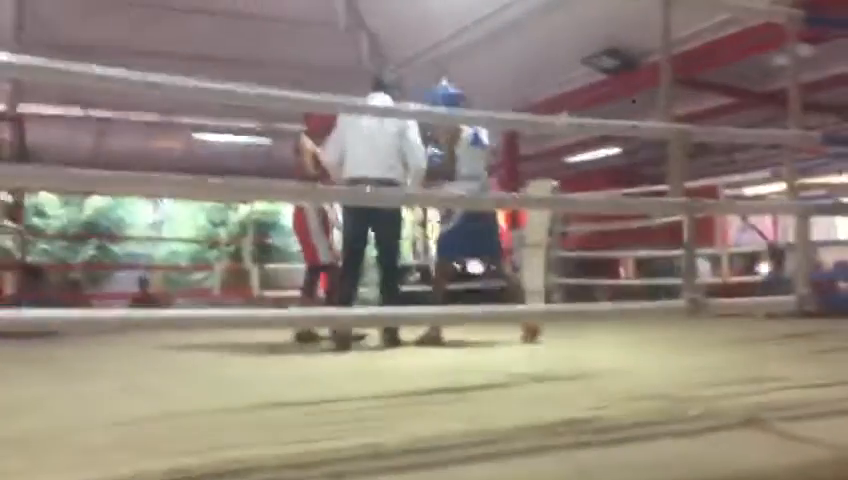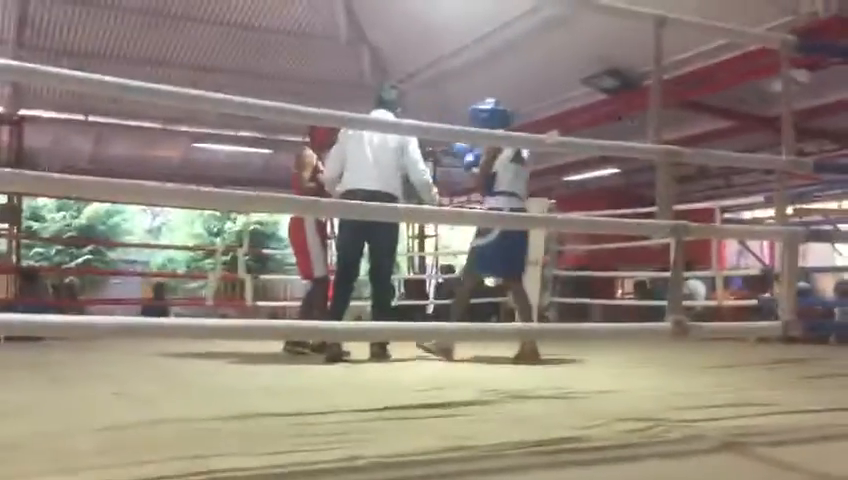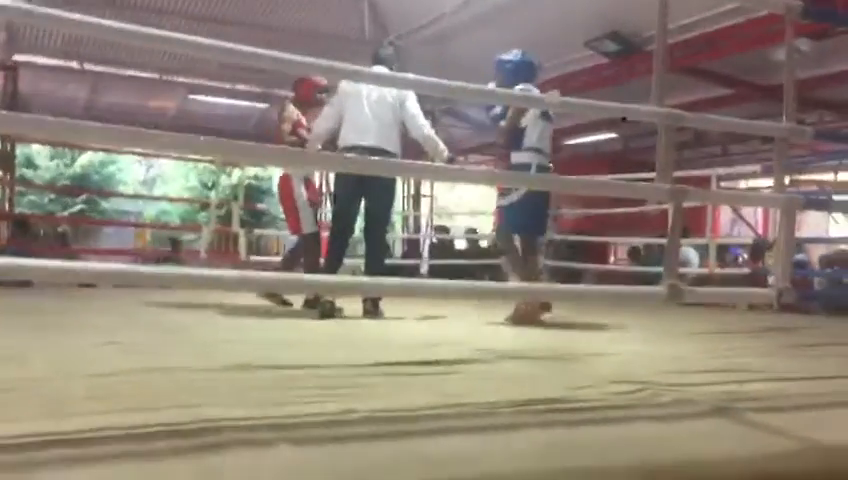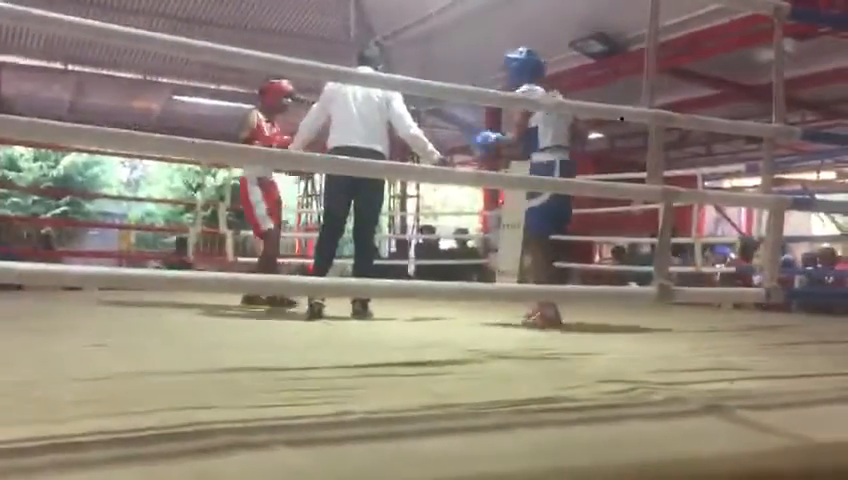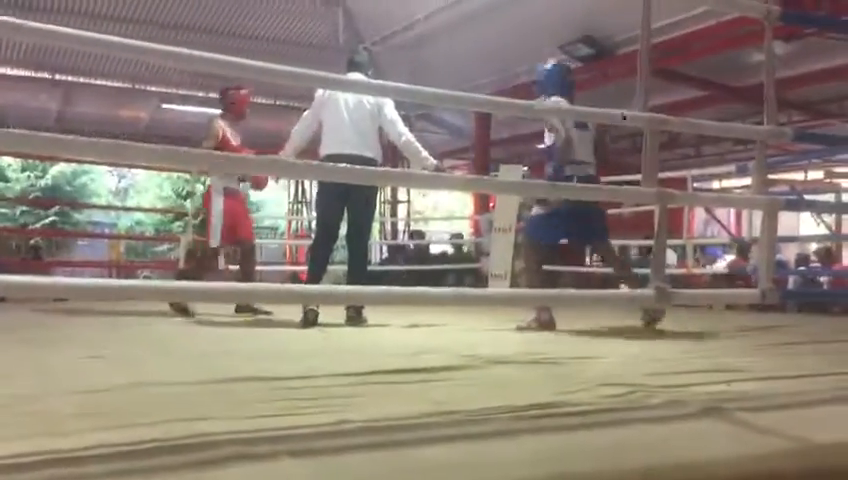
dt=0.3s
person 1, frame 1
left shoulder: (350, 114)
right shoulder: (401, 115)
left elbow: (330, 157)
right elbow: (417, 161)
right wrist: (411, 185)
left hip: (355, 189)
right hip: (387, 190)
left knee: (351, 258)
right knee: (388, 259)
left ankle: (342, 325)
right ankle: (389, 328)
person 1, frame 2
left shoulder: (351, 128)
right shoulder: (403, 132)
left elbow: (330, 172)
right elbow: (419, 175)
left wrist: (337, 195)
right wrist: (433, 200)
left hip: (353, 201)
right hip: (385, 204)
left knee: (345, 272)
right knee: (381, 274)
left ankle: (332, 339)
right ankle: (378, 343)
person 1, frame 3
left shoulder: (349, 84)
right shoulder: (400, 88)
left elbow: (324, 125)
right elbow: (420, 128)
left wrist: (311, 148)
right wrist: (443, 155)
left hip: (351, 158)
right hip: (383, 161)
left knee: (340, 228)
right knee: (376, 231)
left ankle: (327, 295)
right ankle: (371, 299)
person 1, frame 4
left shoulder: (335, 85)
right shoulder: (386, 89)
left elbow: (311, 122)
right elbow: (407, 128)
left wrist: (292, 151)
right wrist: (434, 156)
left hip: (340, 158)
right hip: (372, 161)
left knee: (331, 228)
right knee: (365, 232)
left ankle: (316, 297)
right ankle: (359, 300)
person 1, frame 5
left shoulder: (326, 92)
right shoulder: (377, 94)
left elbow: (303, 129)
right elbow: (399, 134)
left wrist: (283, 158)
right wrist: (429, 163)
left hip: (332, 166)
right hip: (365, 168)
left knee: (324, 235)
right knee: (358, 238)
left ankle: (310, 303)
right ankle: (354, 307)
person 2, frame 1
left shoulder: (449, 126)
right shoulder: (480, 130)
left elbow: (445, 168)
left wrist: (433, 160)
right wrist: (440, 159)
right hip: (483, 197)
left knee: (443, 264)
right knee: (499, 261)
left ankle: (434, 329)
person 2, frame 2
right shoulder: (519, 147)
left elbow: (481, 182)
left wrist: (472, 163)
right wrist: (479, 163)
left hip: (499, 215)
right hip: (518, 215)
left knee: (470, 276)
right knee: (513, 281)
left ankle: (446, 341)
right ankle: (528, 345)
person 2, frame 3
left shoulder: (522, 92)
left elbow: (506, 135)
left wrist: (497, 116)
left hip: (525, 171)
right hip: (540, 172)
left knee: (505, 235)
right knee: (529, 241)
left ankle: (534, 296)
right ankle: (527, 305)
person 2, frame 4
left shoulder: (526, 93)
right shoulder: (554, 96)
left elbow: (518, 138)
right elbow: (575, 133)
left wrist: (491, 141)
left hip: (546, 169)
right hip: (562, 167)
left knee: (535, 240)
right knee: (540, 239)
left ankle: (546, 309)
right ankle: (544, 306)
person 2, frame 5
left shoulder: (551, 105)
left elbow: (564, 142)
right elbow: (600, 151)
left wrist: (552, 174)
left hip: (567, 182)
right hip: (589, 181)
left knee: (531, 243)
right knee: (604, 248)
left ankle: (543, 314)
right ankle: (648, 304)
person 3, frame 1
left shoulder: (314, 147)
right shoulder: (306, 142)
right elbow: (308, 173)
right wrist: (330, 176)
left hip: (318, 212)
right hip: (310, 213)
left knee: (316, 270)
right knee: (330, 268)
left ankle: (305, 327)
person 3, frame 2
left shoulder: (316, 159)
right shoulder: (307, 155)
right elbow: (302, 188)
right wrist: (326, 188)
left hip: (314, 223)
right hip: (306, 224)
left knee: (318, 283)
right knee: (320, 281)
left ankle: (298, 337)
right ankle: (319, 340)
person 3, frame 3
left shoulder: (305, 118)
right shoulder: (290, 111)
right elbow: (284, 140)
right wrist: (310, 139)
left hip: (305, 181)
right hip: (294, 181)
left knee: (306, 239)
right knee: (311, 237)
right ankle: (313, 295)
person 3, frame 4
left shoulder: (276, 127)
right shoulder: (253, 117)
right wrist: (266, 147)
left hip: (269, 184)
right hip: (253, 183)
left knee: (273, 239)
right knee: (270, 235)
left ankle: (254, 292)
person 3, frame 5
left shoulder: (233, 132)
right shoulder: (217, 127)
left wrist: (247, 176)
left hip: (235, 193)
right hip: (219, 194)
left knee: (248, 246)
right knee: (212, 248)
left ankle: (244, 302)
